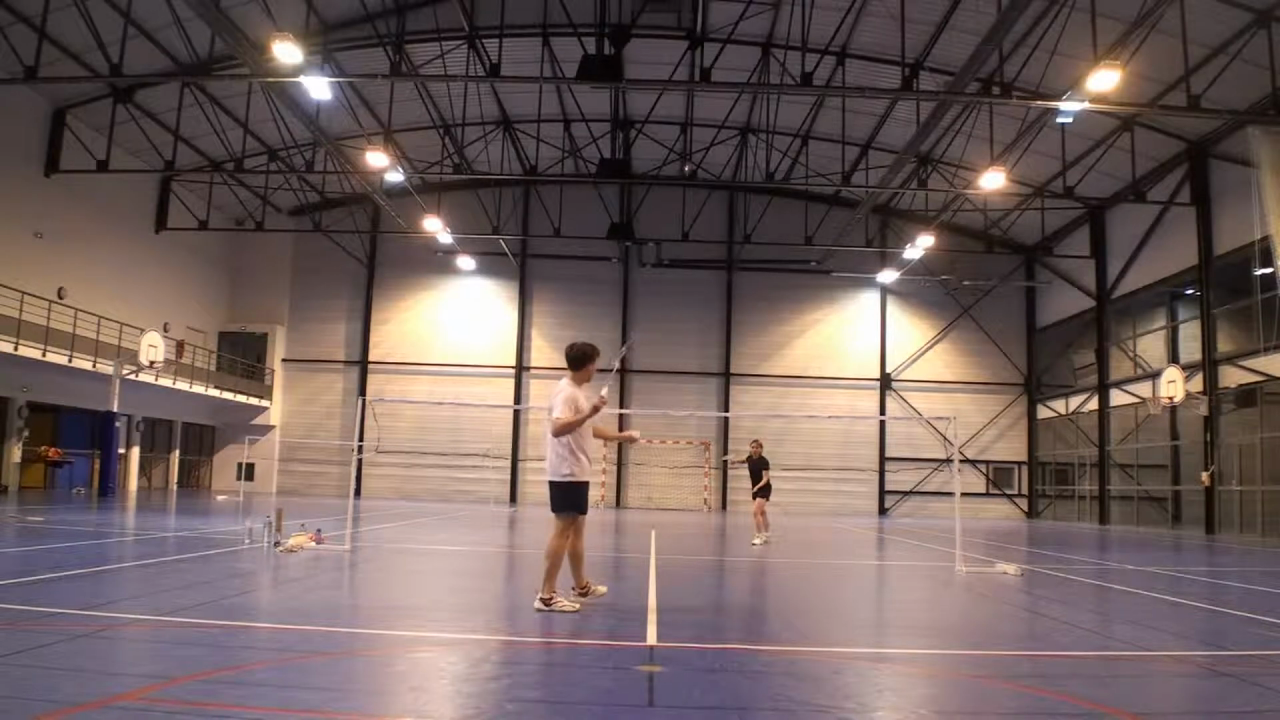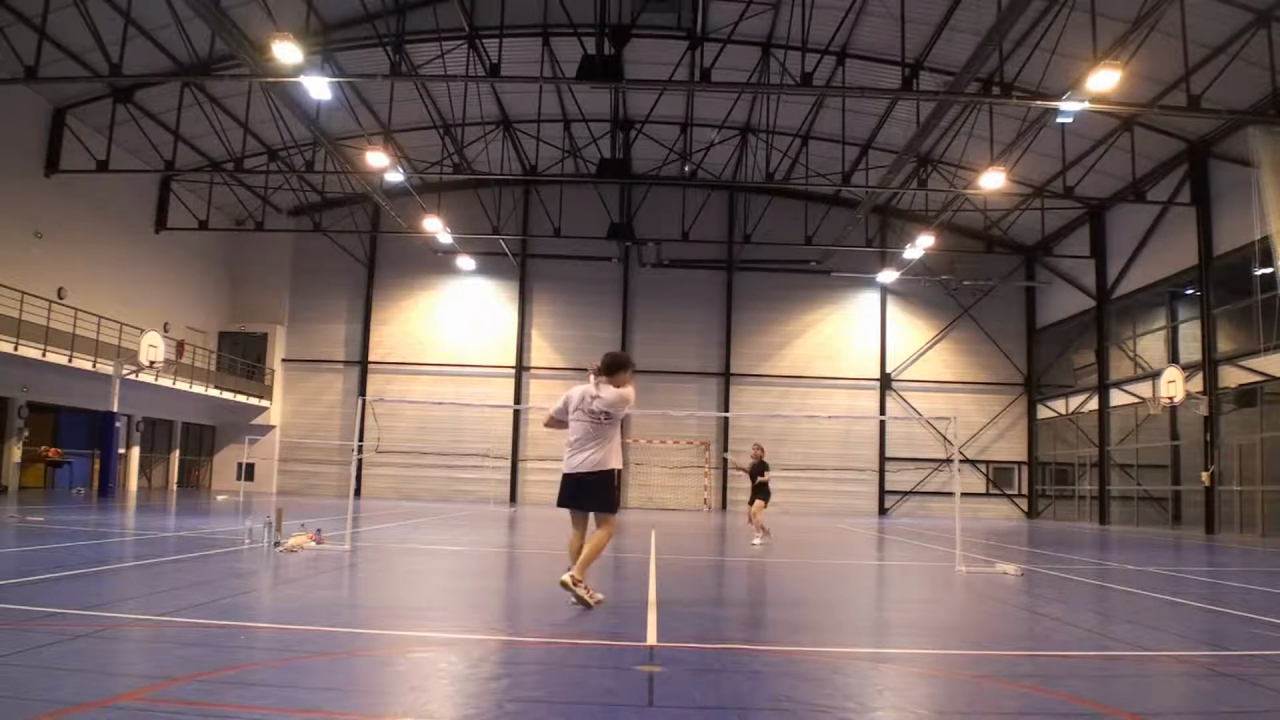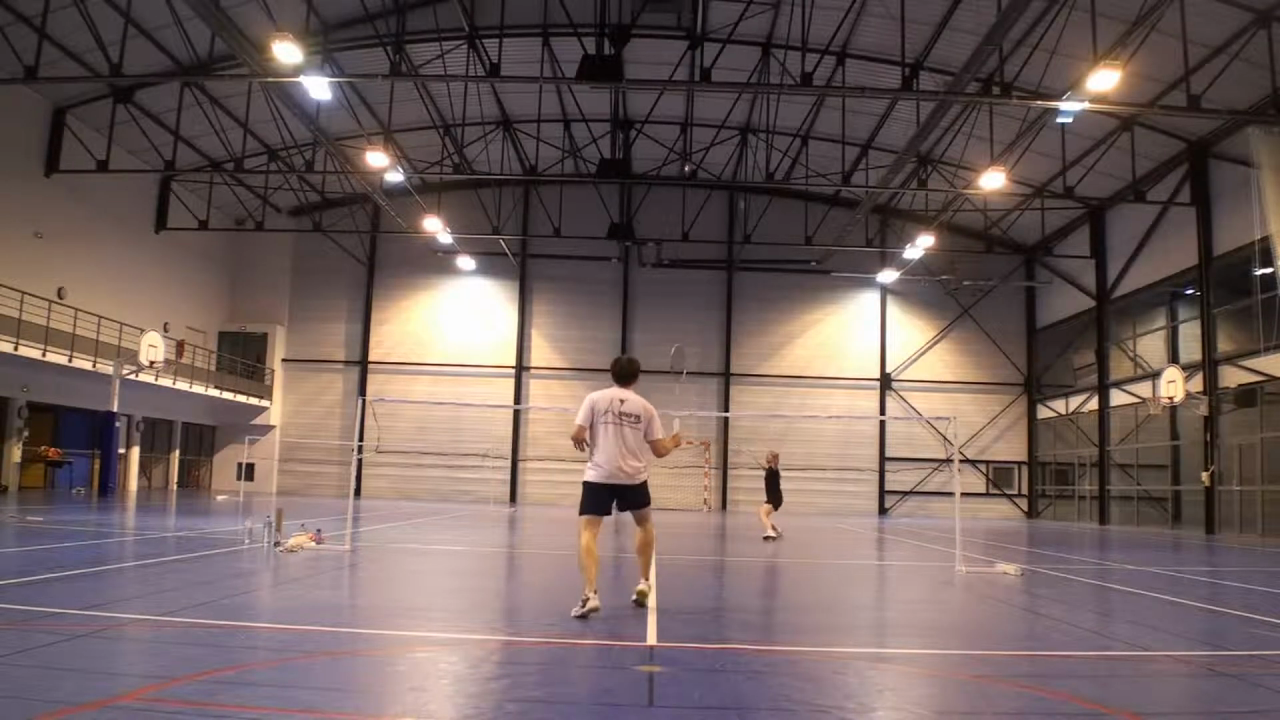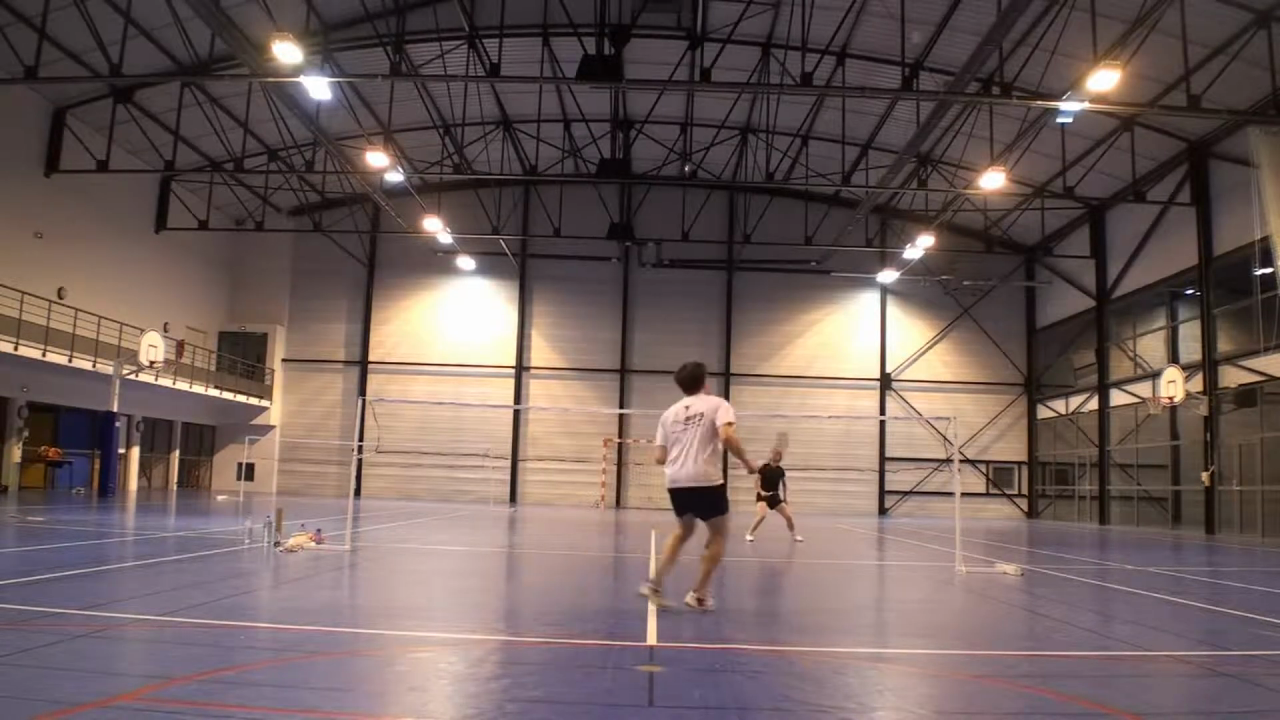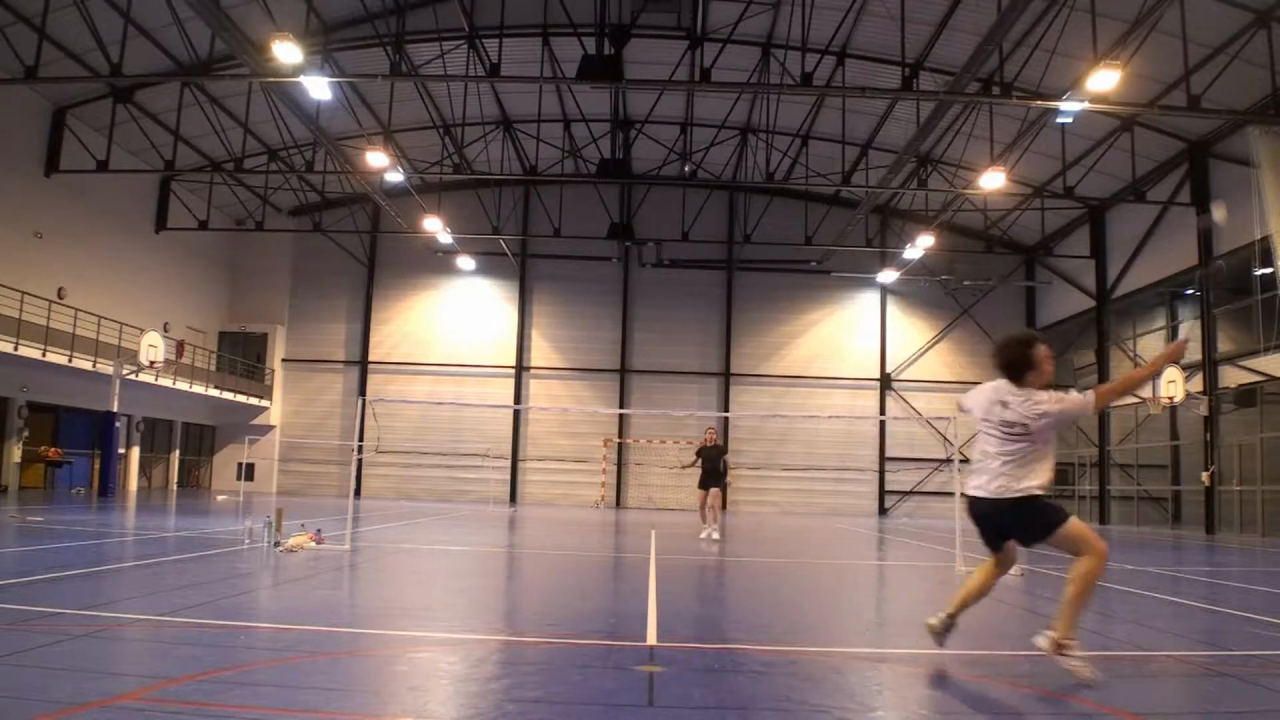
dt=1s
person 1, frame 1
left shoulder: (576, 391)
right shoulder: (566, 393)
left elbow: (585, 429)
right elbow: (557, 430)
left wrist: (618, 437)
right wrist: (588, 413)
left hip: (575, 473)
right hip: (568, 474)
left knee: (576, 529)
right knee: (563, 531)
left ankle: (581, 587)
right ankle: (546, 595)
person 1, frame 2
left shoulder: (575, 393)
right shoulder: (620, 397)
left elbow: (548, 421)
right elbow: (629, 386)
right wrist: (601, 377)
left hip: (572, 469)
right hip: (601, 471)
left knee: (579, 528)
right knee: (605, 528)
left ankle: (581, 585)
right ankle: (576, 575)
person 1, frame 3
left shoulder: (595, 399)
right shoulder: (645, 407)
left elbow: (577, 435)
right elbow: (659, 450)
left wrist: (579, 441)
right wrist: (673, 442)
left hip: (599, 476)
right hip: (633, 476)
left knee: (588, 533)
right knee: (645, 523)
left ankle: (591, 595)
right ankle: (643, 583)
person 1, frame 4
left shoulder: (669, 413)
right shoulder: (717, 405)
left elbow: (660, 457)
right elbow: (728, 436)
right wrist: (747, 463)
left hip: (675, 480)
right hip: (704, 480)
left knee: (684, 530)
right knee: (718, 535)
left ankle: (655, 583)
right ankle: (698, 593)
person 1, frame 5
left shoulder: (990, 390)
right shoulder: (1046, 404)
left elbow: (965, 404)
right elbow: (1106, 395)
right wrist: (1163, 360)
left hip: (979, 495)
right hip: (1017, 496)
left knee: (1003, 561)
right knee: (1094, 551)
left ankle: (949, 617)
right ankle: (1060, 637)
